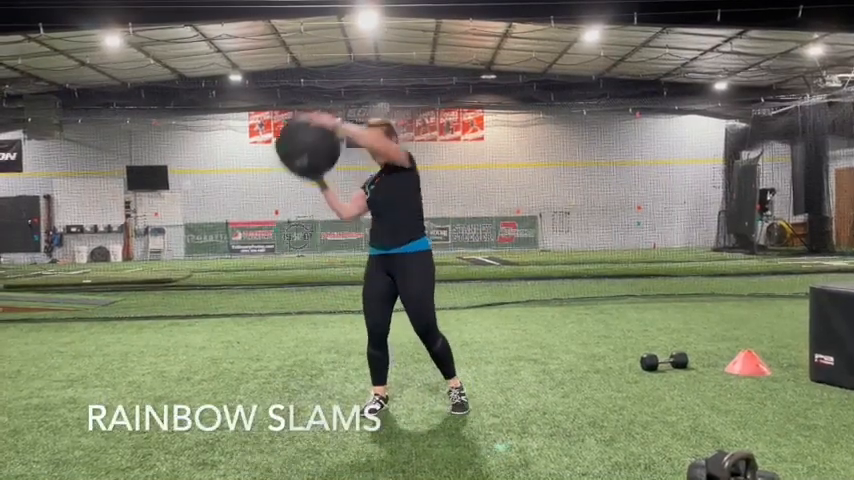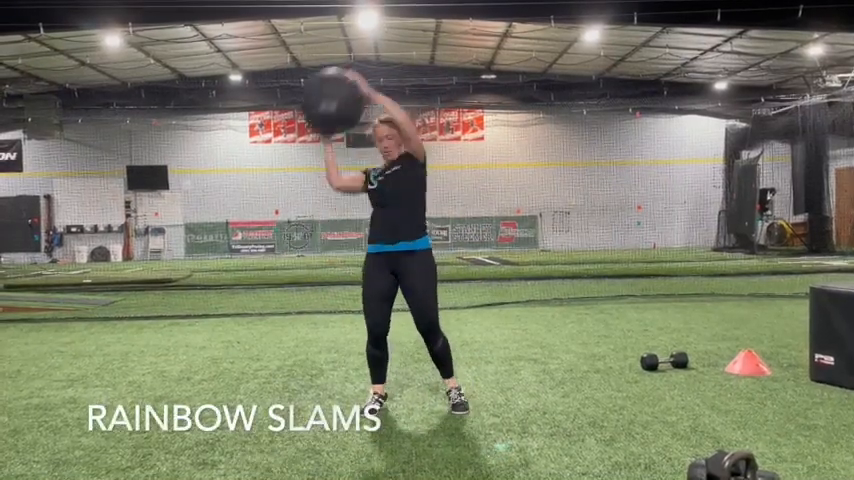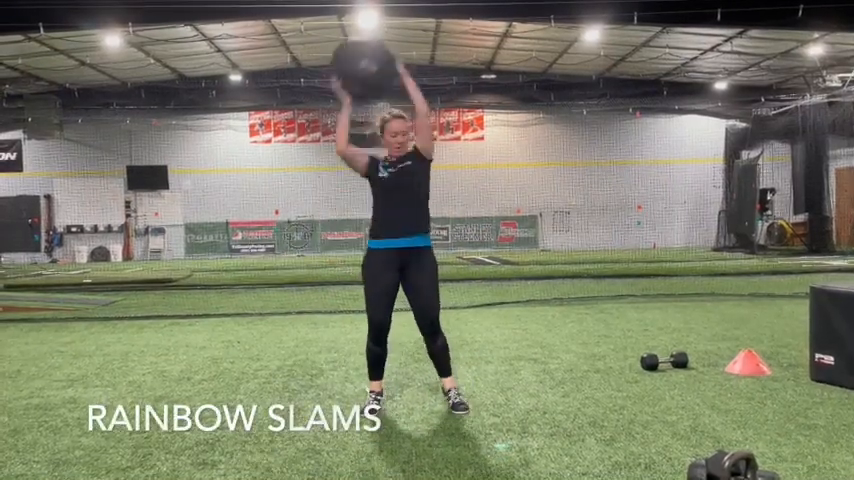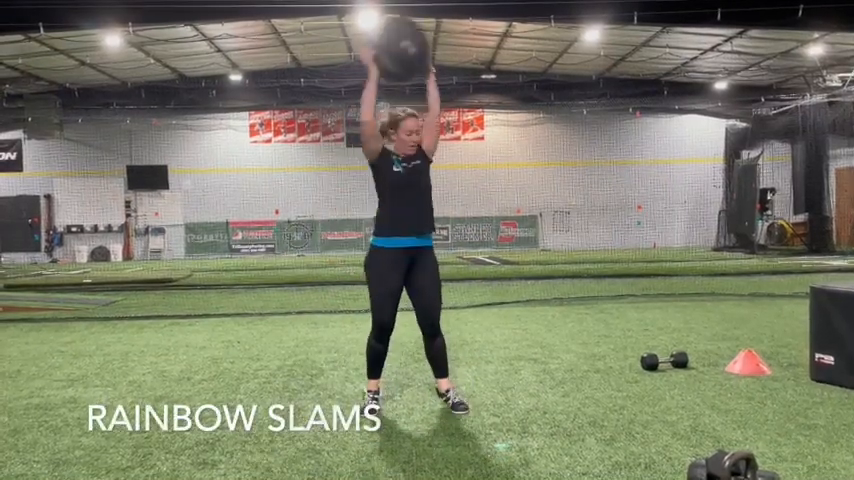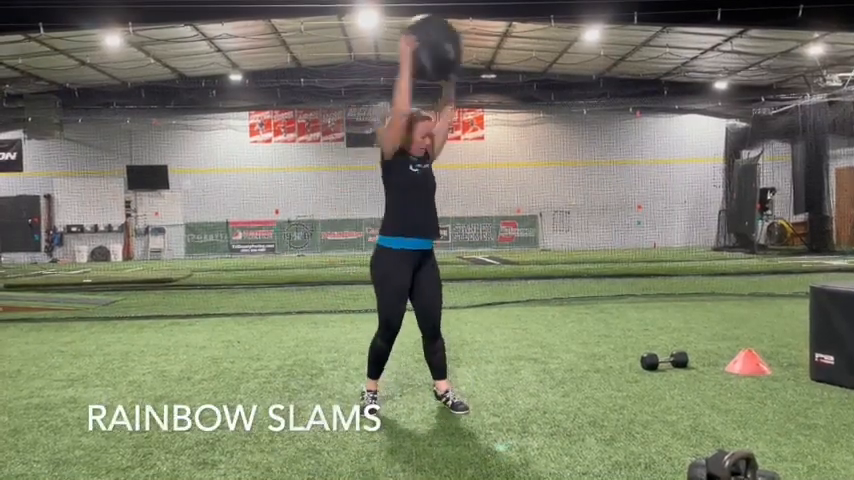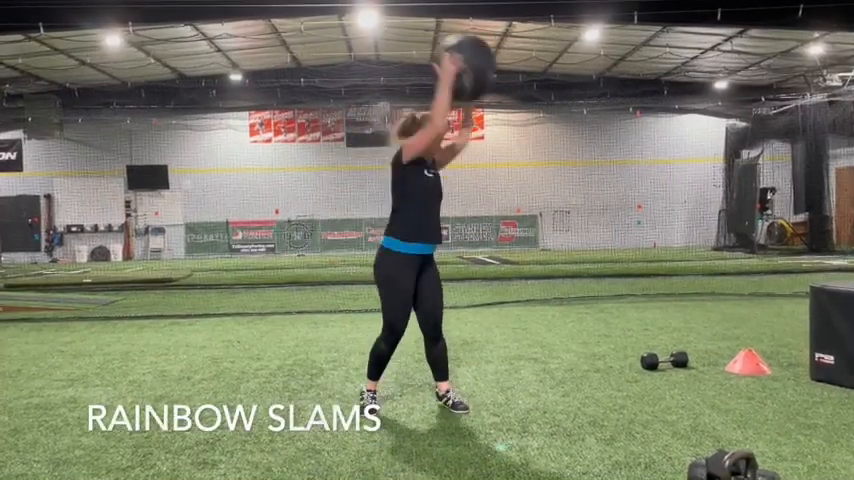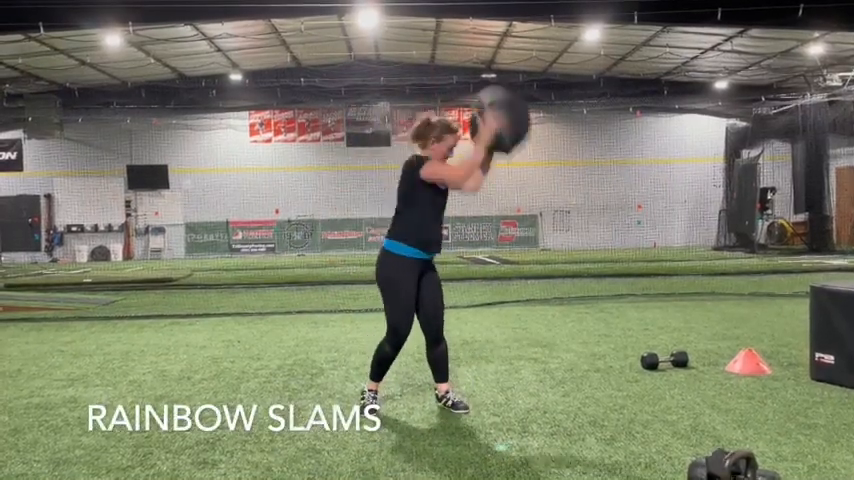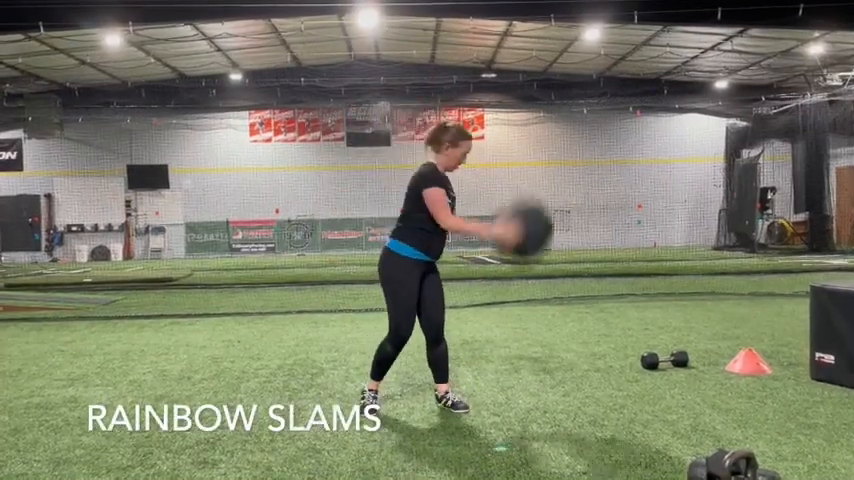
dt=0.1s
person 1, frame 1
left shoulder: (403, 164)
right shoulder: (372, 183)
left elbow: (377, 143)
right elbow: (347, 212)
left wrist: (334, 123)
right wrist: (321, 184)
left hip: (413, 259)
right hip: (379, 262)
left knee: (426, 328)
right knee: (376, 332)
left ankle: (456, 387)
right ankle: (379, 394)
person 1, frame 2
left shoulder: (414, 163)
right shoulder: (371, 176)
left elbow: (404, 121)
right elbow: (337, 183)
left wrist: (366, 89)
right wrist: (328, 145)
left hip: (416, 257)
right hip: (378, 260)
left knee: (429, 327)
right knee: (376, 330)
left ankle: (453, 388)
right ankle: (378, 393)
person 1, frame 3
left shoulder: (420, 159)
right shoulder: (373, 166)
left elbow: (423, 113)
right elbow: (342, 147)
left wrist: (404, 76)
right wrist: (346, 103)
left hip: (419, 255)
right hip: (381, 256)
left knee: (430, 325)
right knee: (377, 327)
left ankle: (450, 388)
right ankle: (375, 392)
person 1, frame 4
left shoulder: (421, 158)
right shoulder: (381, 159)
left elbow: (433, 113)
right elbow: (366, 122)
left wrist: (428, 73)
right wrist: (373, 74)
left hip: (422, 254)
right hip: (386, 254)
left knee: (431, 325)
right knee: (382, 327)
left ankle: (445, 388)
right ankle: (372, 390)
person 1, frame 5
left shoulder: (426, 160)
right shoulder: (393, 158)
left elbow: (445, 119)
right elbow: (399, 111)
left wrist: (448, 80)
right wrist: (406, 61)
left hip: (424, 256)
right hip: (393, 255)
left knee: (432, 327)
right knee: (389, 327)
left ankle: (443, 390)
right ankle: (370, 391)
person 1, frame 6
left shoulder: (430, 163)
right shoulder: (405, 160)
left elbow: (462, 139)
right elbow: (436, 125)
right wrist: (446, 77)
left hip: (424, 260)
right hip: (396, 259)
left knee: (434, 328)
right knee: (394, 329)
left ankle: (444, 389)
right ankle: (369, 390)
person 1, frame 7
left shoulder: (438, 178)
right shoulder: (415, 165)
left elbow: (472, 178)
right elbow: (462, 178)
left wrist: (485, 143)
right wrist: (486, 136)
left hip: (423, 265)
right hip: (398, 262)
left knee: (435, 330)
right knee: (398, 332)
left ankle: (443, 392)
right ankle: (370, 392)
person 1, frame 8
left shoulder: (441, 180)
right shoulder: (427, 176)
left elbow: (451, 222)
right elbow: (446, 221)
left wrist: (493, 231)
right wrist: (493, 231)
left hip: (424, 265)
right hip: (400, 262)
left knee: (435, 331)
right knee: (401, 331)
left ankle: (444, 393)
right ankle: (371, 390)
